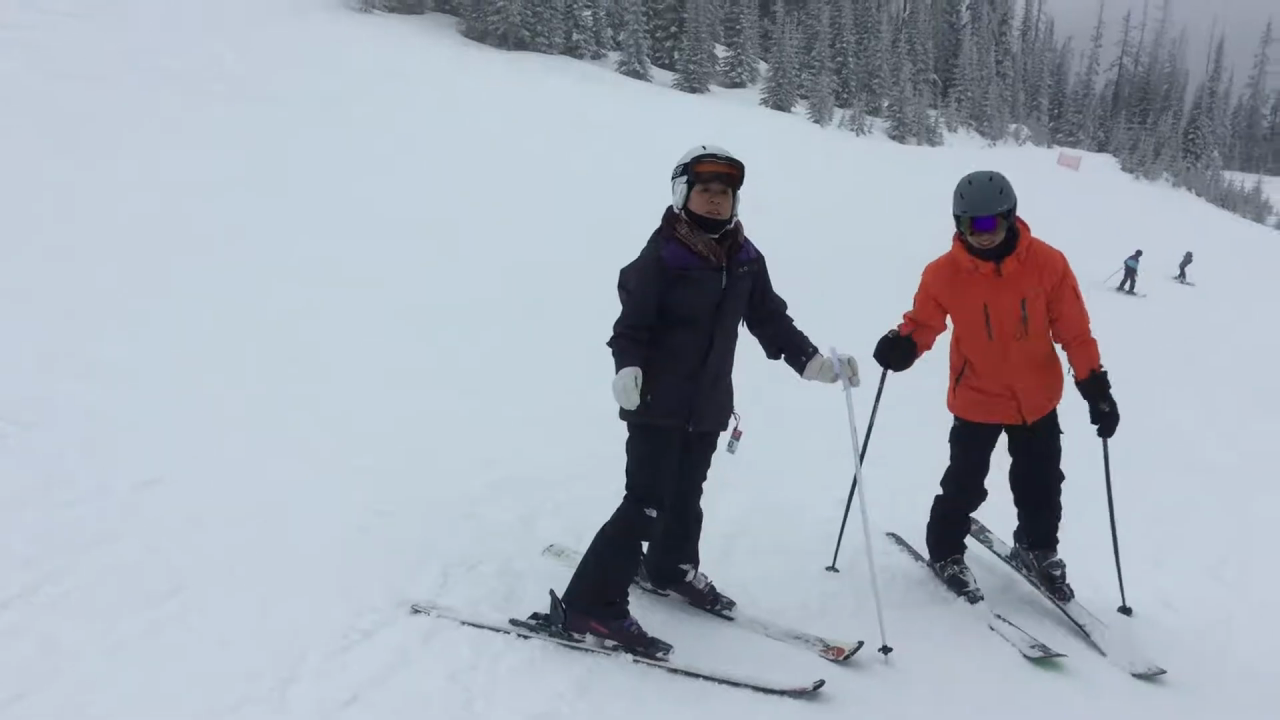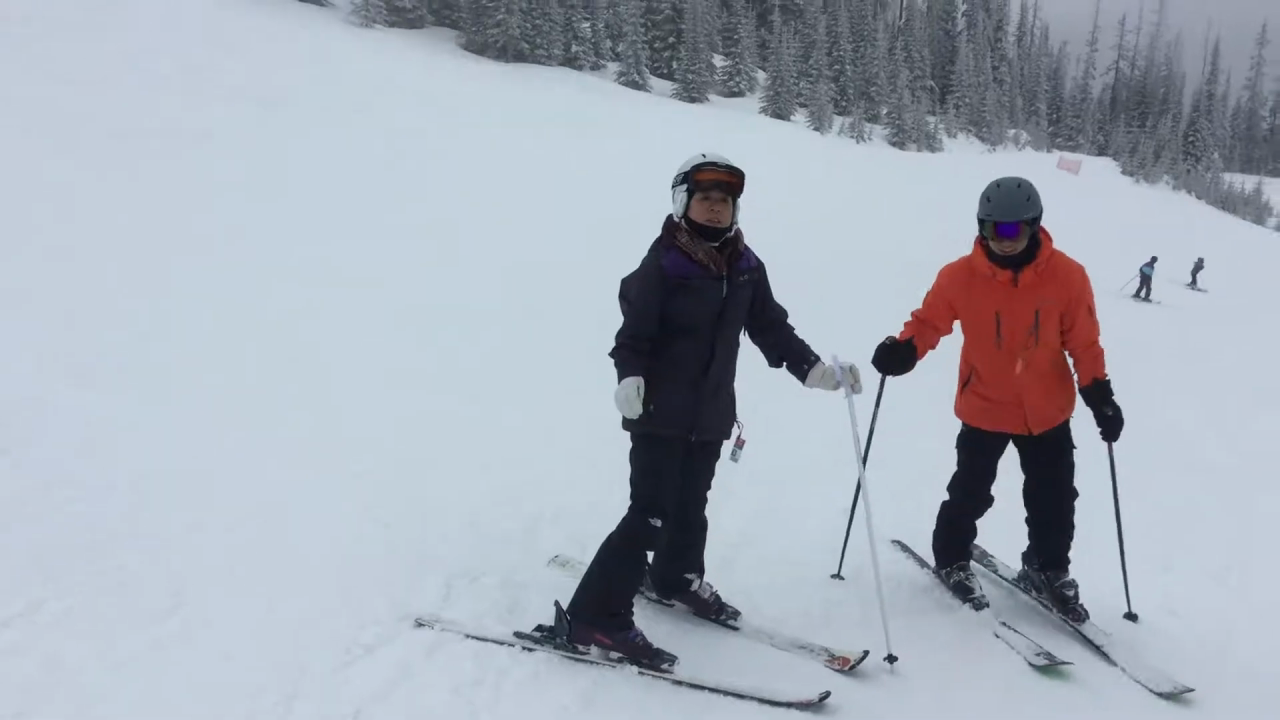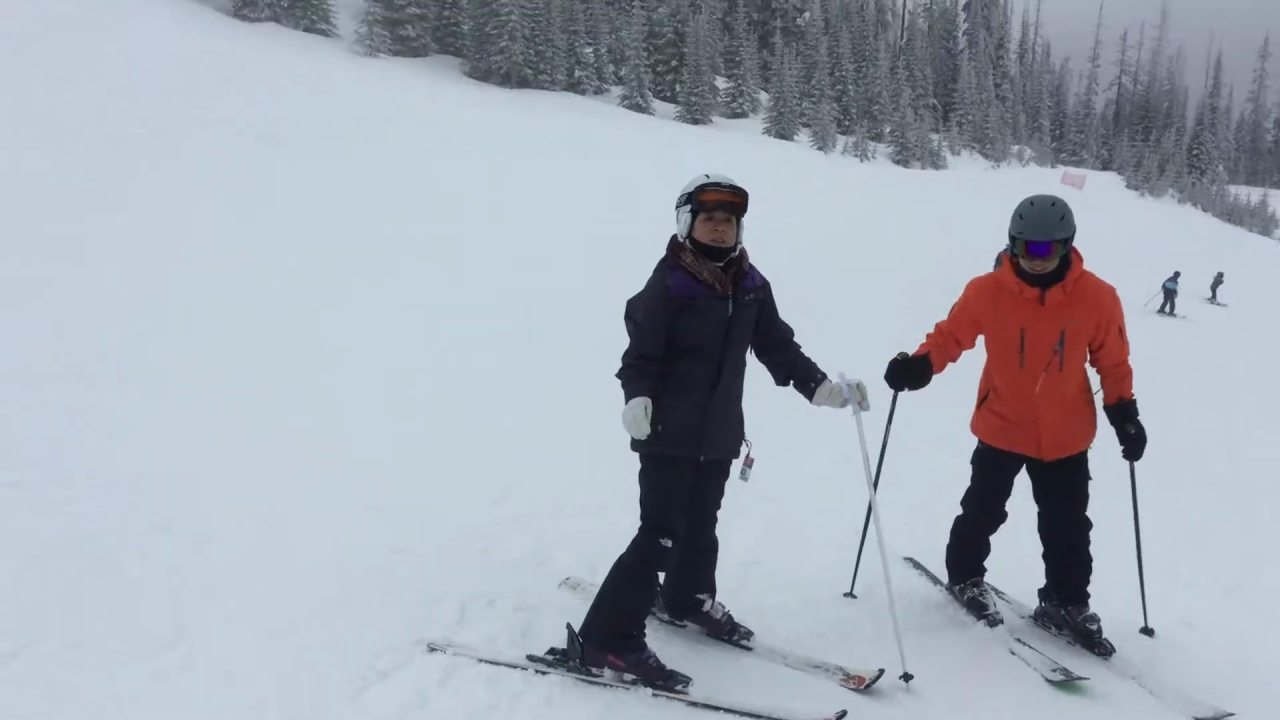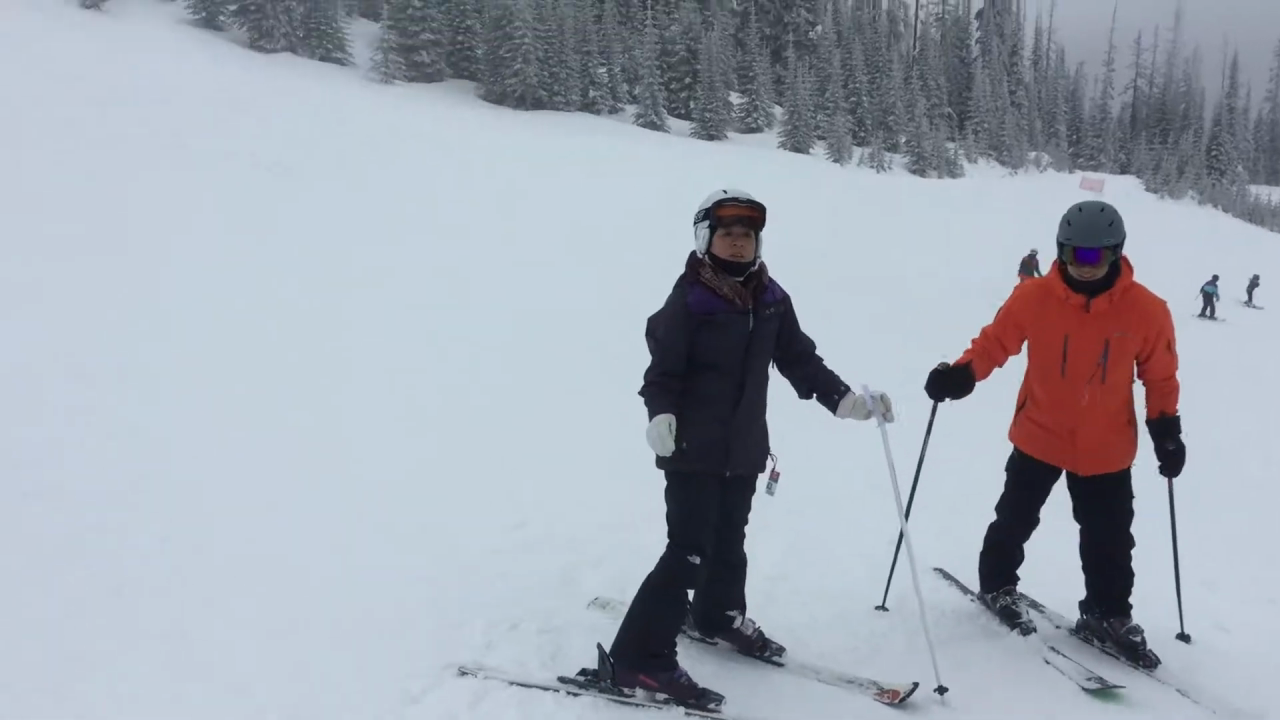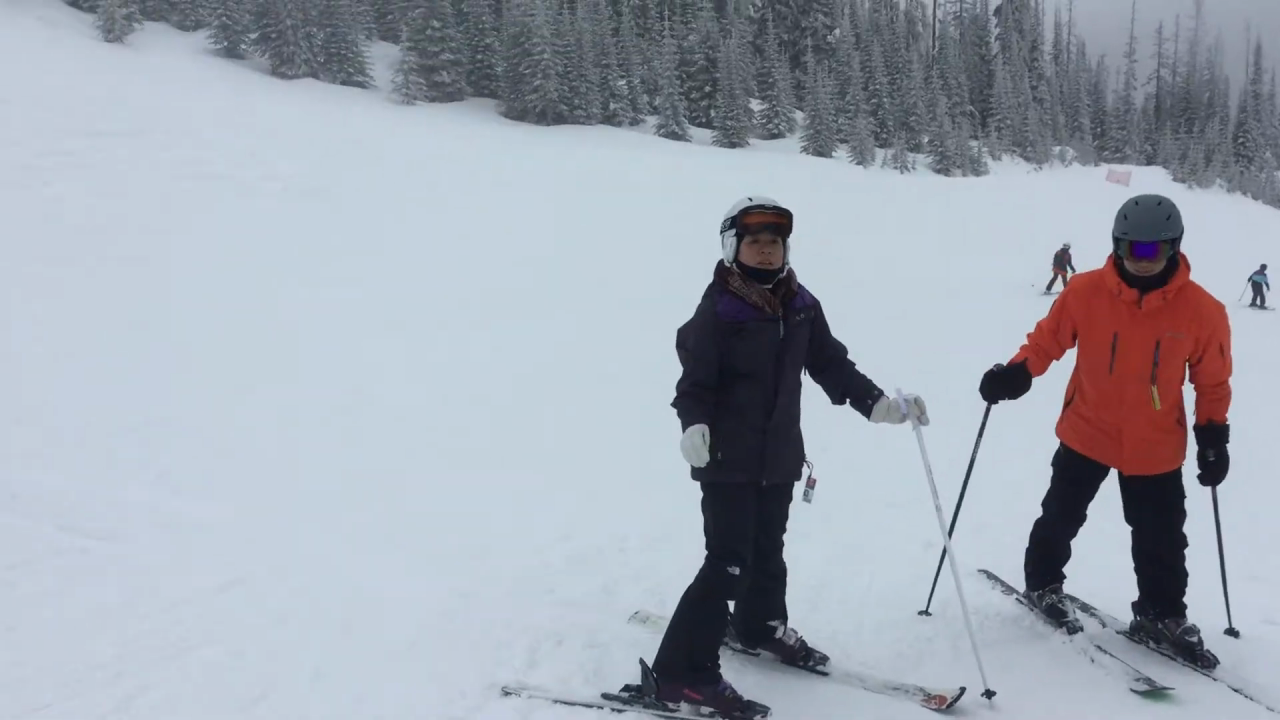
dt=0.1s
person 1, frame 1
left shoulder: (745, 260)
right shoulder: (662, 255)
left elbow: (770, 320)
right elbow: (632, 322)
left wrist: (813, 361)
right wrist: (628, 367)
left hip: (708, 404)
right hip: (657, 402)
left knee: (686, 496)
right knee: (647, 503)
left ankle: (673, 567)
right ankle: (593, 604)
person 1, frame 2
left shoulder: (745, 267)
right shoulder: (662, 264)
left elbow: (770, 327)
right elbow: (634, 332)
left wrist: (814, 369)
right wrist: (630, 377)
left hip: (710, 412)
right hip: (659, 411)
left knee: (691, 505)
right knee: (651, 514)
left ankle: (677, 576)
right ankle: (597, 617)
person 1, frame 3
left shoulder: (751, 286)
right shoulder: (668, 284)
left elbow: (777, 346)
right elbow: (641, 353)
left wrist: (821, 387)
right wrist: (637, 398)
left hip: (718, 432)
right hip: (668, 432)
left knee: (701, 525)
right knee: (661, 535)
left ankle: (690, 596)
right ankle: (609, 638)
person 1, frame 4
left shoulder: (771, 300)
right shoulder: (688, 300)
left elbow: (800, 359)
right elbow: (663, 369)
left wrist: (845, 399)
right wrist: (661, 414)
left hip: (743, 447)
right hip: (692, 447)
left knee: (728, 541)
right knee: (689, 553)
left ankle: (720, 614)
right ankle: (640, 658)
person 1, frame 5
left shoulder: (801, 307)
right shoulder: (718, 309)
left elbow: (832, 365)
right elbow: (694, 379)
left wrist: (879, 404)
right wrist: (694, 425)
left hip: (779, 456)
right hip: (727, 458)
left knee: (767, 550)
right knee: (728, 563)
left ankle: (762, 624)
right ankle: (684, 671)
person 2, frame 1
left shoulder: (1047, 262)
right shoulder: (943, 273)
left elbow: (1072, 326)
right elbow: (923, 324)
left wrist: (1094, 382)
right wrist: (901, 345)
left hip: (1037, 396)
right hip: (976, 397)
left knee: (1041, 480)
right knee: (965, 484)
left ankle: (1037, 549)
right ankle: (946, 553)
person 2, frame 2
left shoulder: (1067, 276)
right shoulder: (960, 276)
left elbow: (1084, 341)
right elbow: (929, 321)
left wrist: (1098, 393)
right wrist: (902, 349)
left hip: (1048, 409)
right hip: (985, 406)
left knee: (1055, 495)
right knee: (970, 493)
left ankle: (1048, 569)
right ankle: (951, 560)
person 2, frame 3
left shoulder: (1097, 297)
right shoulder: (986, 291)
left elbow: (1113, 360)
right elbow: (950, 335)
left wrist: (1123, 411)
right wrist: (917, 365)
left hip: (1066, 434)
right hip: (1001, 426)
left knee: (1068, 526)
right knee: (982, 510)
left ankle: (1066, 602)
right ankle: (965, 575)
person 2, frame 4
left shoulder: (1147, 310)
right shoulder: (1033, 297)
left elbow: (1160, 375)
right elbow: (994, 343)
left wrist: (1165, 428)
right wrist: (960, 375)
left hip: (1106, 447)
right hip: (1039, 436)
left knee: (1110, 538)
right knee: (1015, 519)
left ankle: (1108, 613)
right ankle: (997, 586)
person 2, frame 5
left shoulder: (1201, 310)
right shoulder: (1086, 291)
left elbow: (1212, 378)
right elbow: (1049, 338)
left wrist: (1212, 432)
right wrist: (1015, 374)
left hip: (1156, 446)
right hip: (1087, 432)
left knee: (1162, 538)
right knee: (1061, 516)
left ankle: (1161, 613)
right ankle: (1044, 583)
